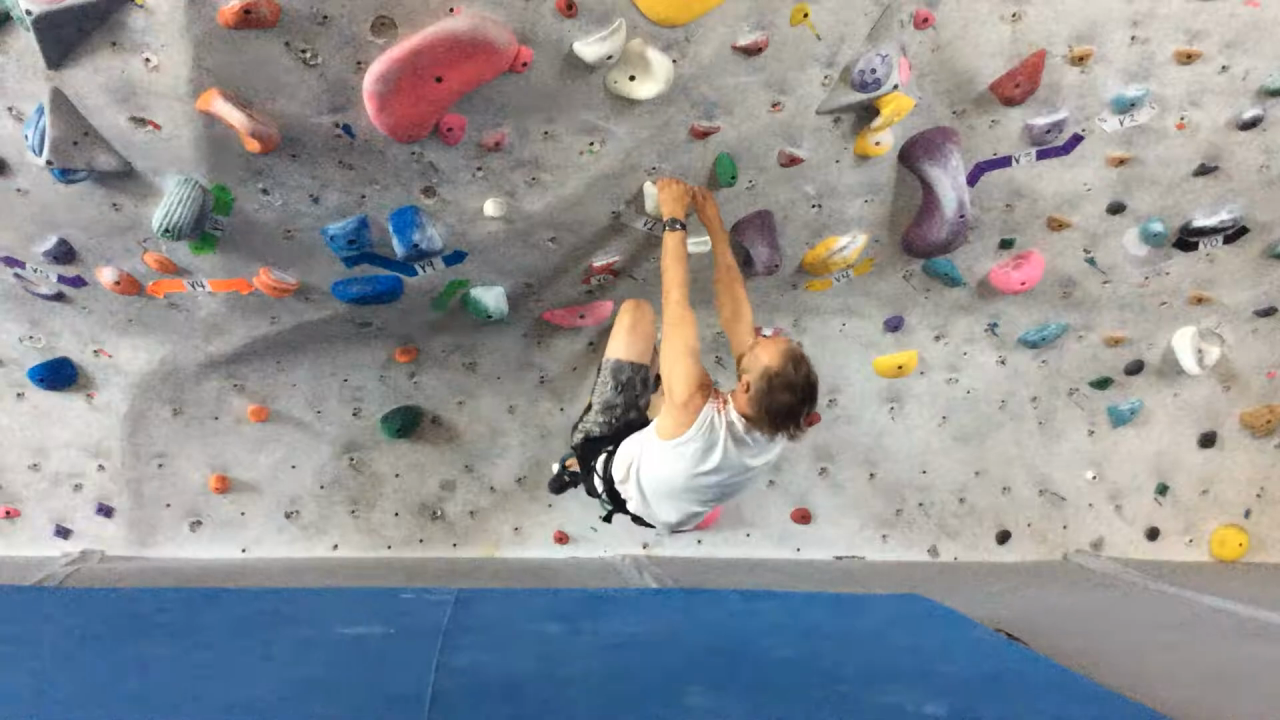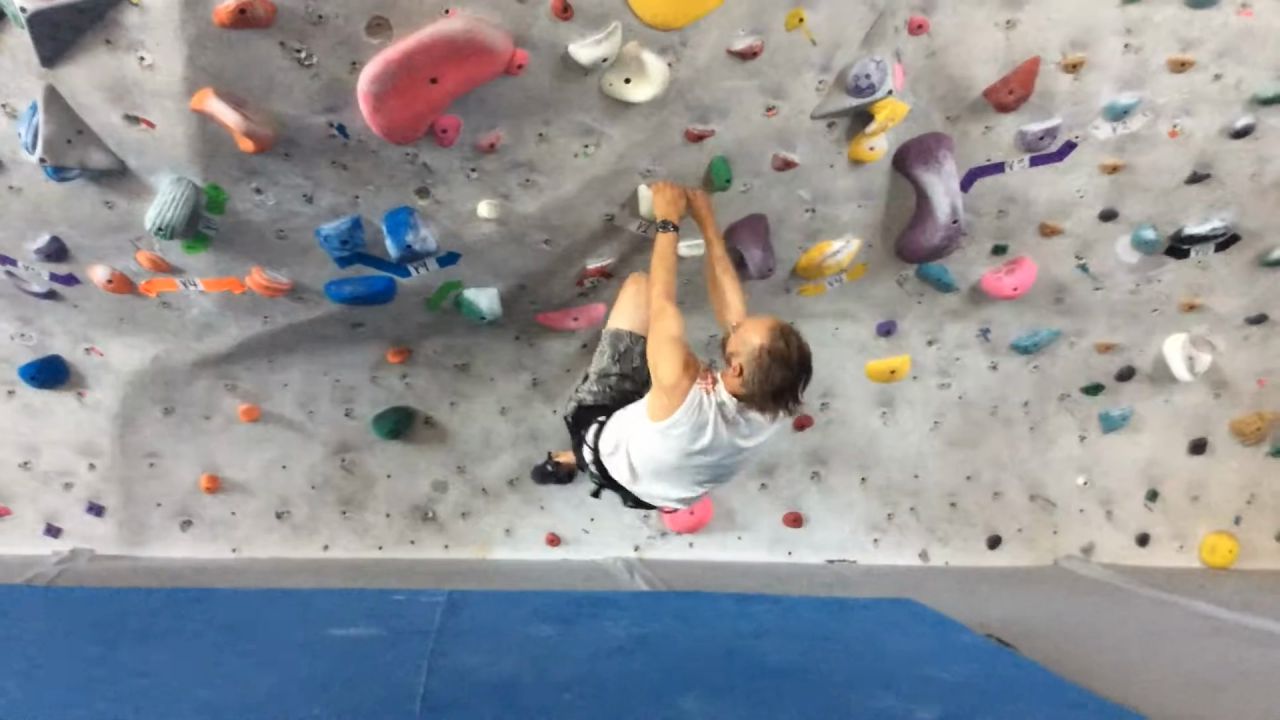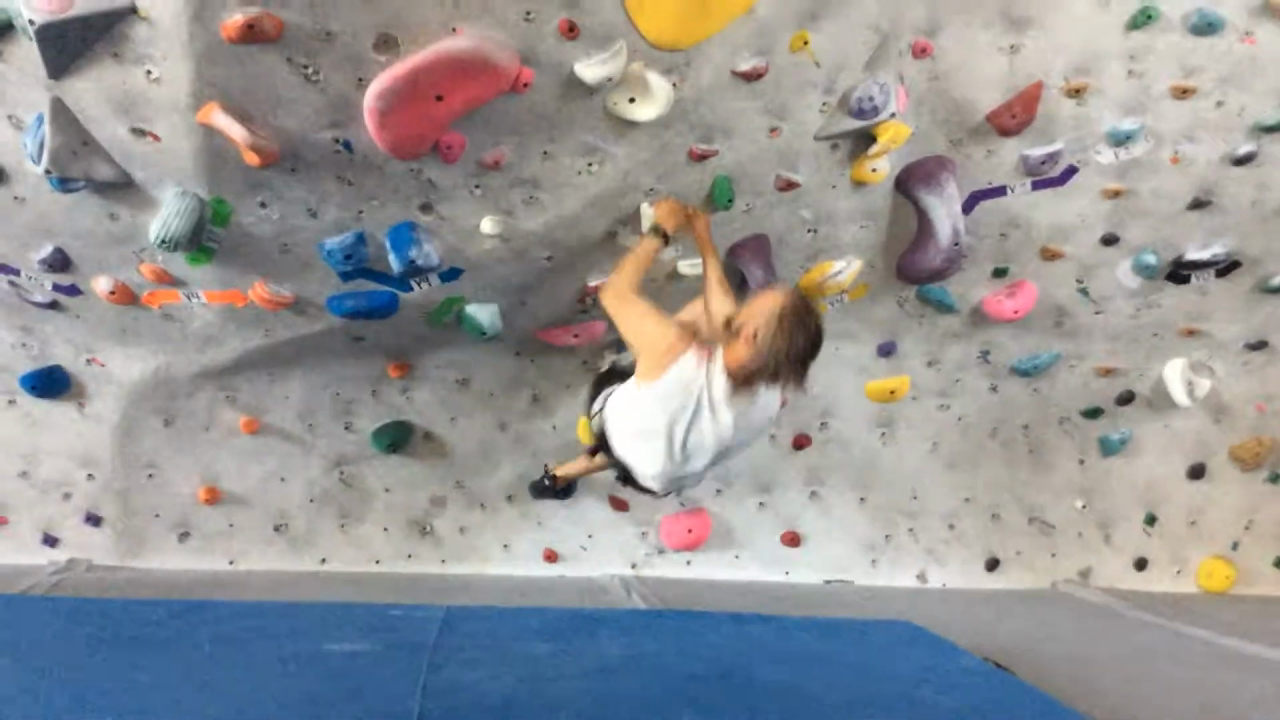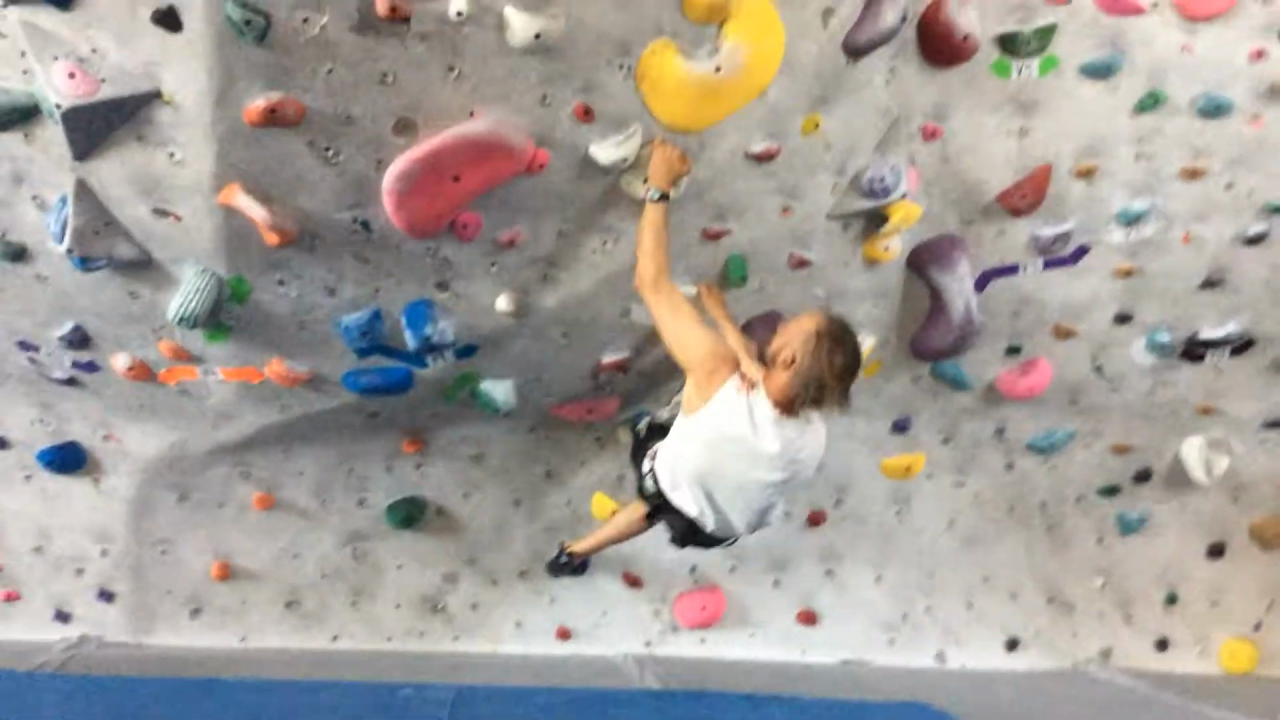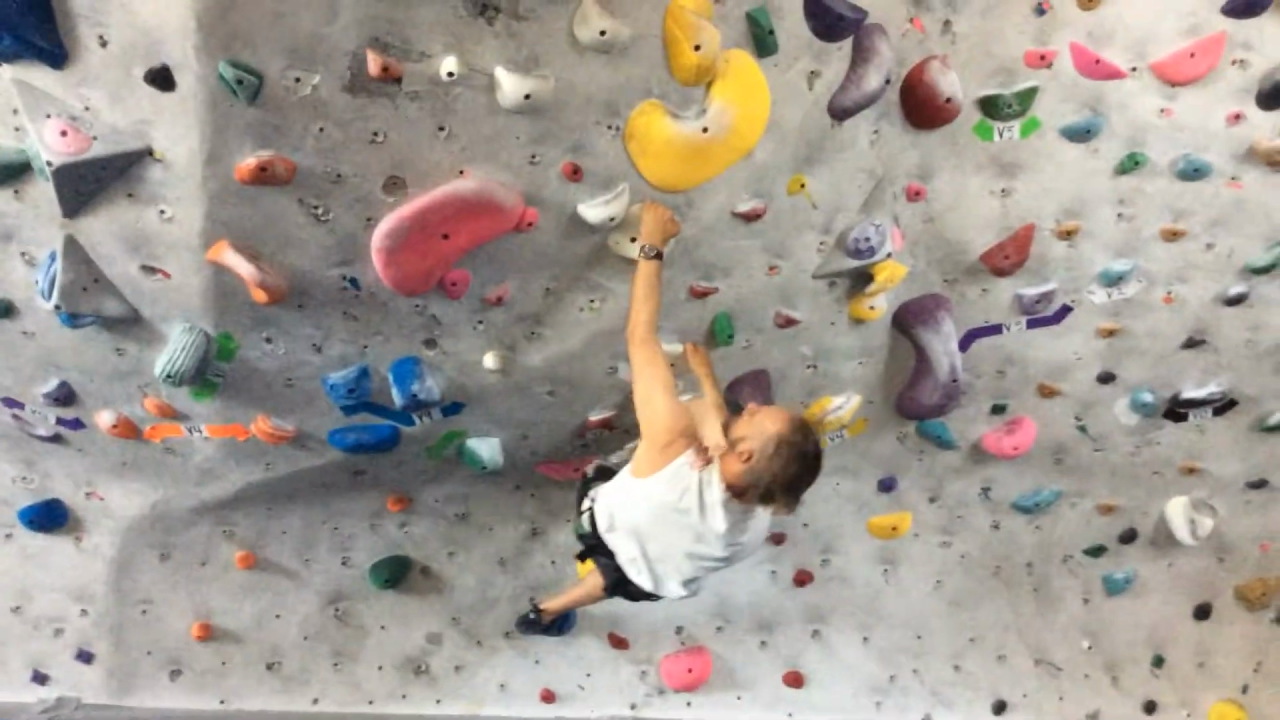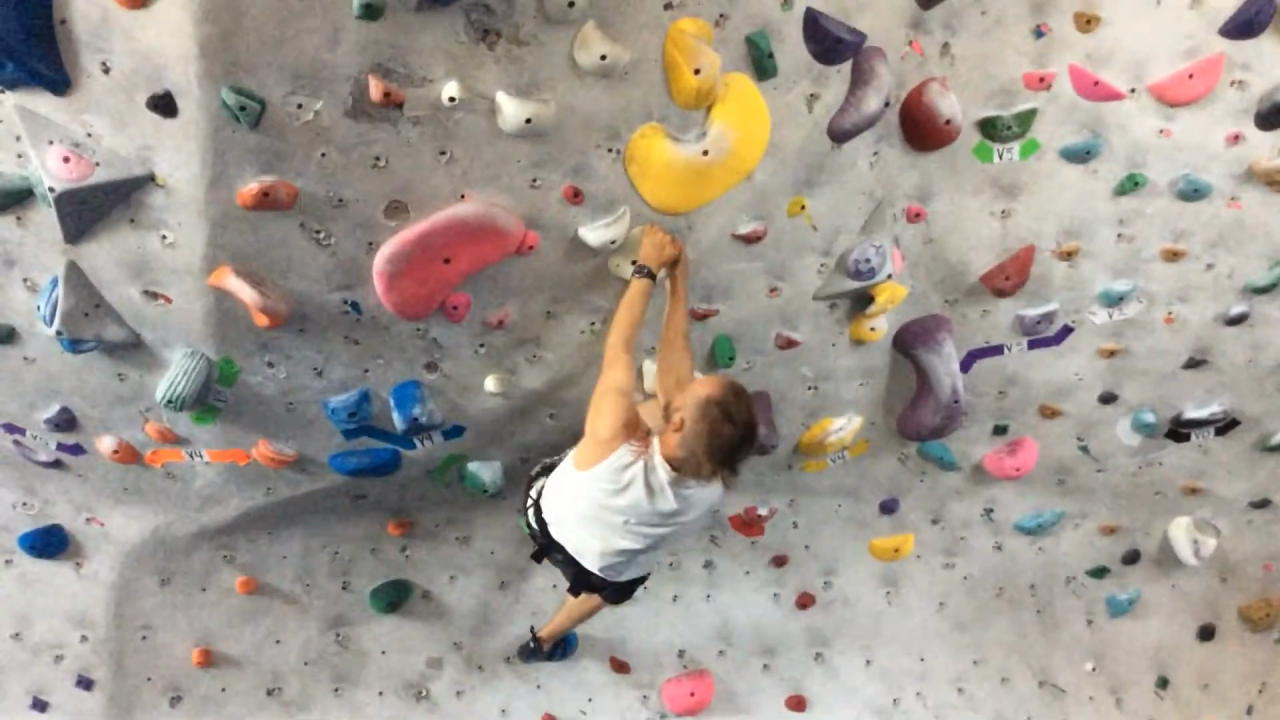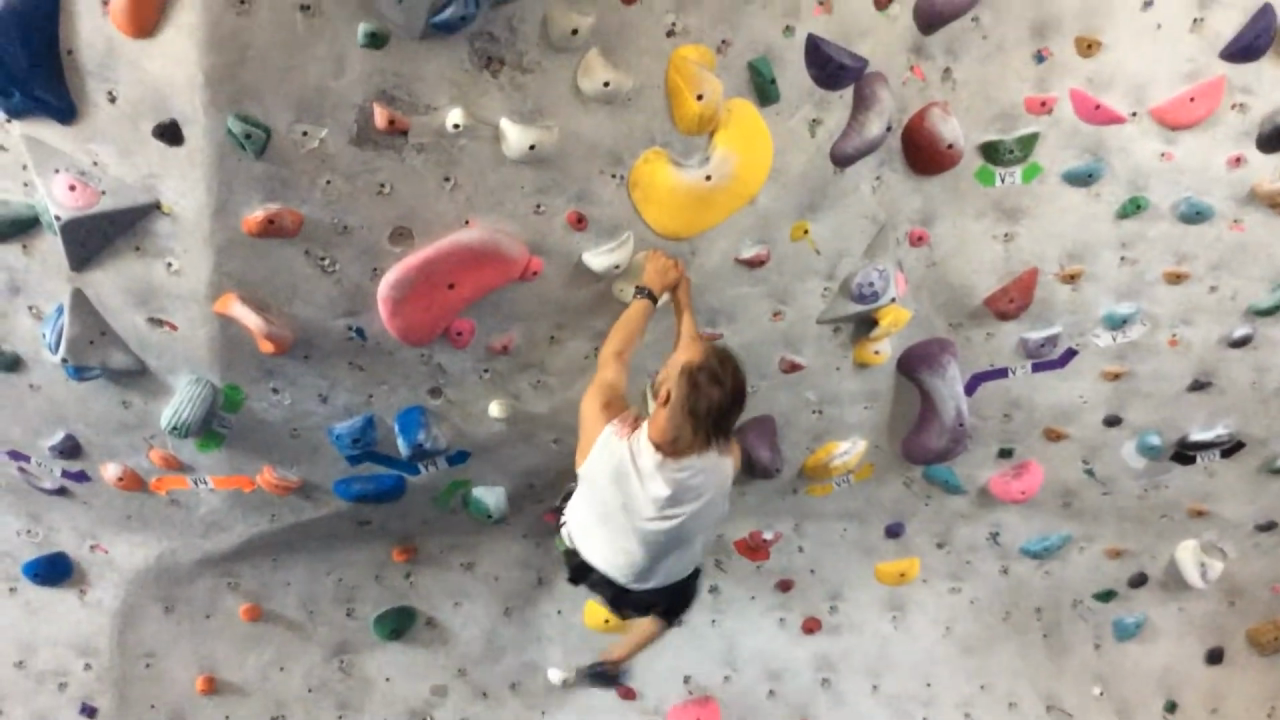
dt=0.5s
person 1, frame 1
left shoulder: (692, 405)
right shoulder: (780, 423)
left elbow: (677, 304)
right elbow: (736, 316)
left wrist: (674, 219)
right wrist: (715, 227)
left hip: (612, 474)
person 1, frame 2
left shoulder: (681, 388)
right shoulder: (772, 409)
left elbow: (662, 301)
right elbow: (732, 307)
left wrist: (668, 221)
right wrist: (707, 223)
left hip: (605, 443)
right ankle: (570, 460)
person 1, frame 3
left shoulder: (676, 354)
right shoulder: (769, 402)
left elbow: (617, 291)
right elbow: (724, 317)
left wrist: (660, 231)
right wrist: (706, 244)
right ankle: (564, 474)
person 1, frame 4
left shoulder: (718, 378)
right shoulder: (811, 441)
left elbow: (651, 281)
left wrist: (658, 187)
right wrist: (721, 316)
left hip: (664, 482)
right hip: (722, 530)
right ankle: (577, 552)
person 1, frame 5
left shoulder: (673, 449)
right shoulder: (755, 527)
left elbow: (641, 338)
right elbow: (722, 437)
left wrist: (652, 248)
right wrist: (706, 376)
left hip: (601, 519)
right hip: (647, 578)
right ankle: (550, 613)
person 1, frame 6
left shoulder: (616, 441)
right shoulder: (708, 488)
left elbow: (618, 348)
right elbow: (674, 365)
left wrist: (647, 267)
right wrist: (677, 284)
left hip: (549, 515)
right hip: (612, 570)
right knee: (604, 586)
right ankle: (545, 641)
person 1, frame 7
left shoulder: (602, 431)
right shoulder: (724, 463)
left elbow: (613, 359)
right elbow: (702, 391)
left wrist: (649, 292)
right wrist: (685, 306)
left hip: (585, 551)
right hip: (656, 591)
right ankle: (610, 664)
